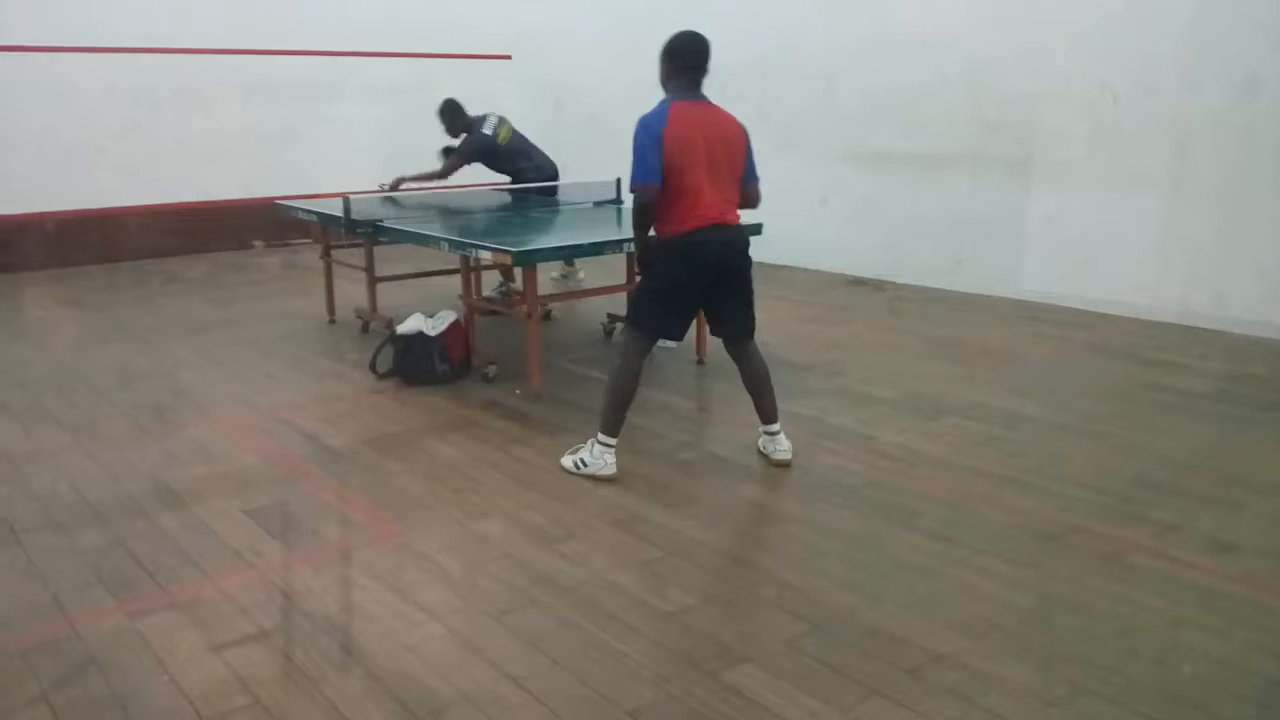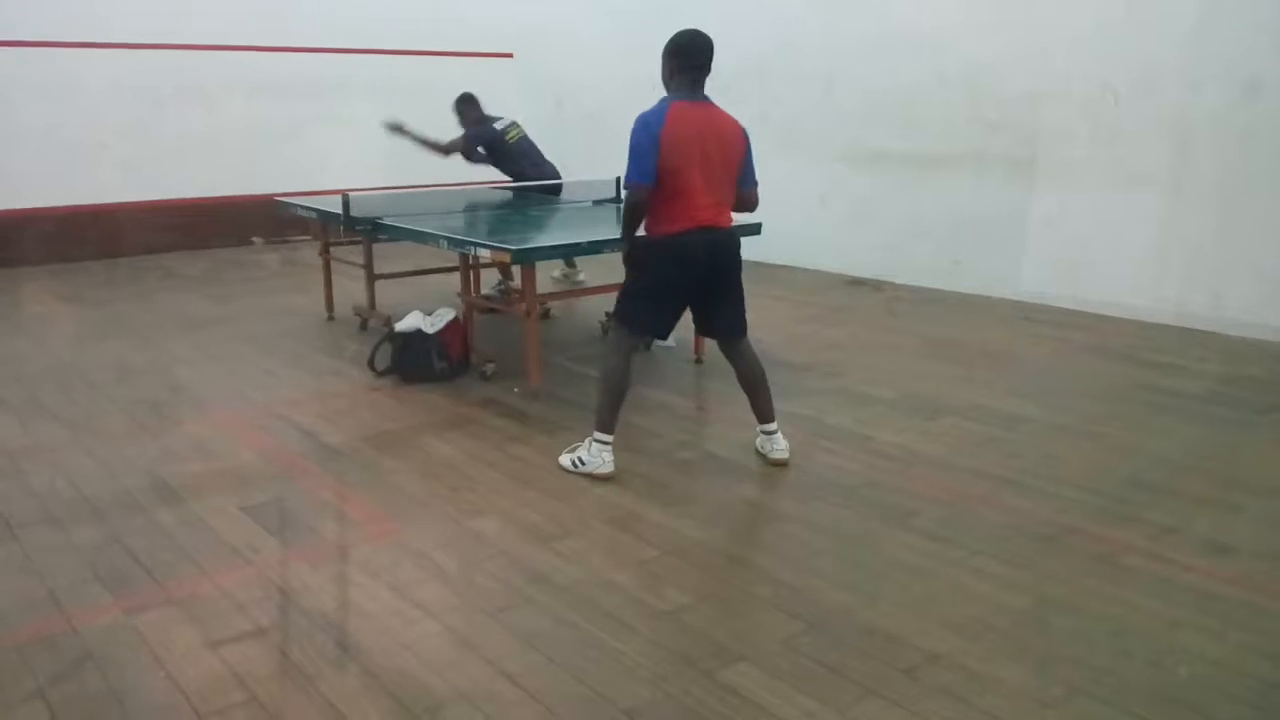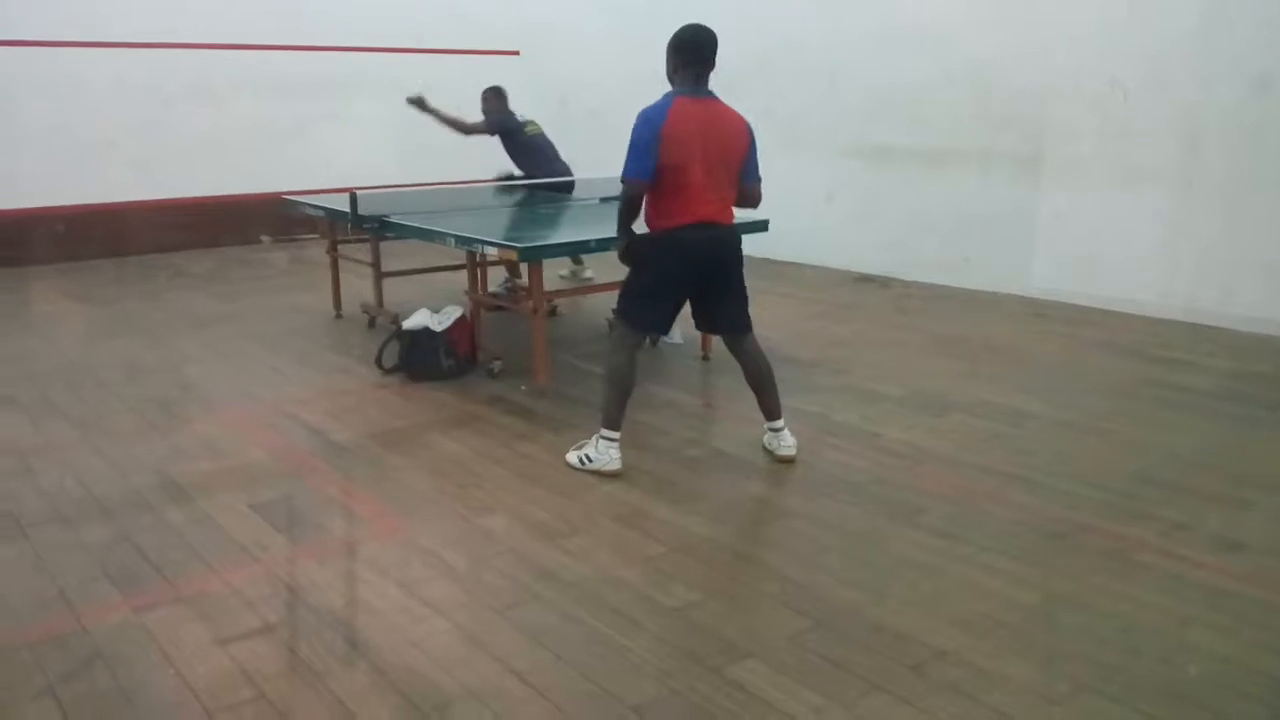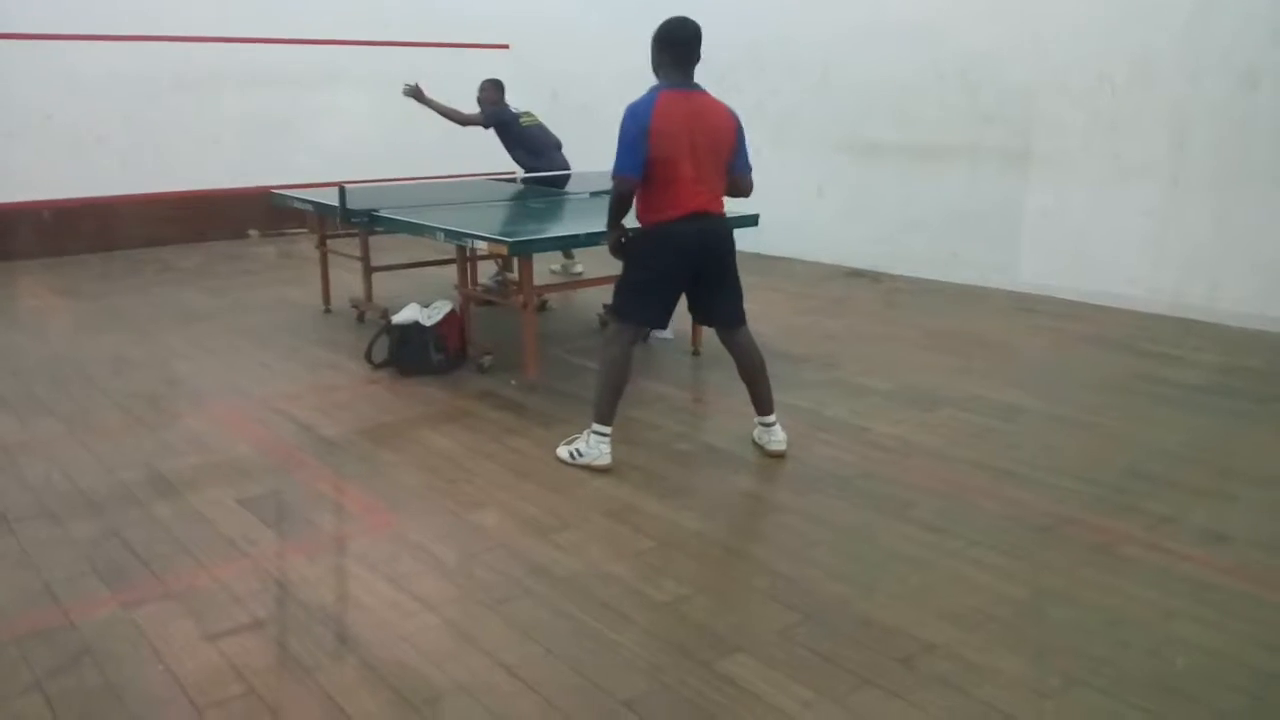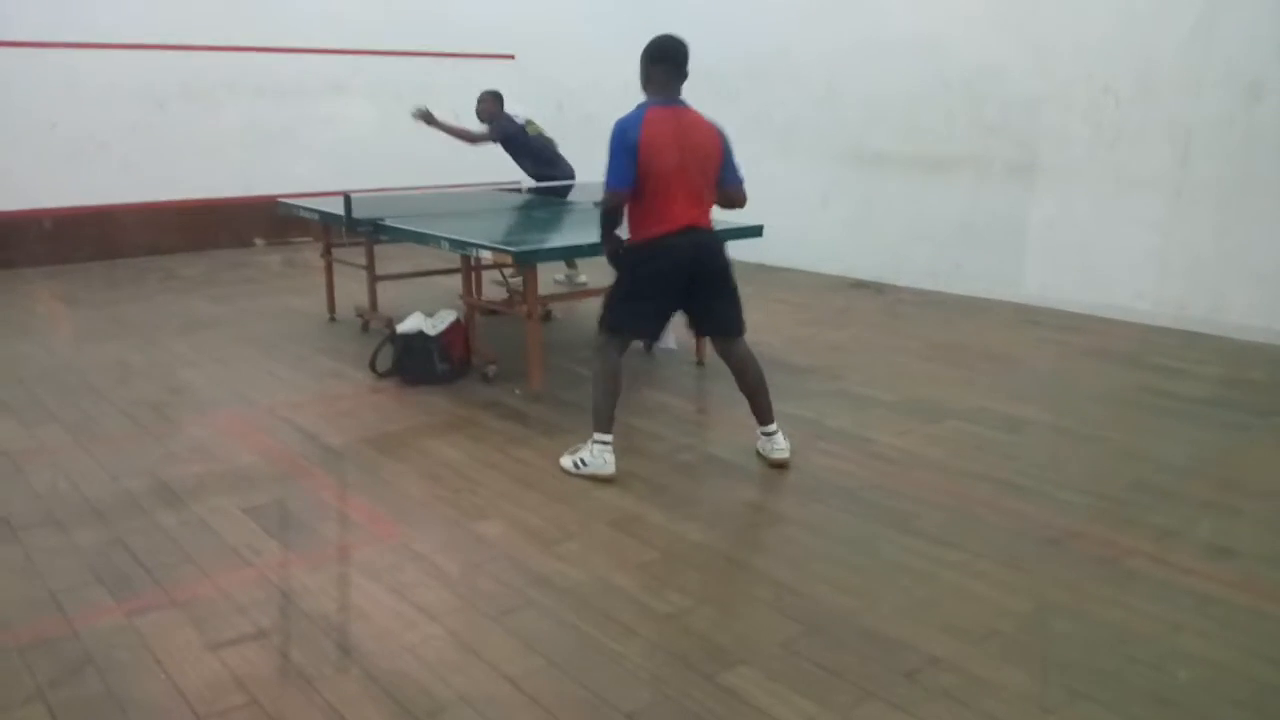
dt=0.2s
person 1, frame 1
left shoulder: (654, 123)
right shoulder: (733, 125)
left elbow: (647, 196)
right elbow: (751, 197)
left wrist: (641, 240)
left hip: (682, 247)
right hip: (731, 242)
left knee: (633, 345)
right knee: (742, 344)
left ankle: (603, 450)
right ankle: (775, 437)
person 1, frame 2
left shoulder: (653, 122)
right shoulder: (734, 128)
left elbow: (638, 196)
right elbow: (748, 201)
left wrist: (628, 239)
left hip: (671, 248)
right hip: (721, 245)
left knee: (621, 342)
right knee: (735, 343)
left ankle: (600, 448)
right ankle: (772, 436)
person 1, frame 3
left shoulder: (655, 118)
right shoulder: (738, 124)
left elbow: (634, 190)
right elbow: (751, 197)
left wrist: (624, 235)
left hip: (670, 244)
right hip: (722, 242)
left knee: (625, 339)
right knee: (741, 339)
left ankle: (607, 445)
right ankle: (779, 432)
person 1, frame 4
left shoulder: (642, 112)
right shoulder: (725, 115)
left elbow: (625, 185)
right elbow: (742, 186)
left wrist: (614, 228)
left hip: (663, 237)
right hip: (714, 233)
left knee: (621, 334)
right knee: (735, 332)
left ankle: (598, 440)
right ankle: (770, 427)
person 1, frame 5
left shoulder: (630, 127)
right shoulder: (710, 132)
left elbow: (615, 199)
right elbow: (735, 199)
left wrist: (608, 238)
left hip: (654, 251)
right hip: (703, 247)
left knee: (609, 343)
right knee: (732, 344)
left ankle: (600, 449)
right ankle: (772, 436)
person 2, frame 1
left shoulder: (474, 141)
right shoulder: (490, 118)
left elbow: (443, 173)
left wrist: (405, 179)
right wrist: (460, 155)
left hip: (532, 178)
right hip: (548, 170)
left ankle: (509, 285)
right ankle: (570, 268)
person 2, frame 2
left shoulder: (482, 131)
right shoulder: (505, 122)
left elbow: (445, 149)
left wrist: (407, 132)
right wrist: (483, 157)
left hip: (534, 184)
right hip: (551, 178)
left ankle: (508, 284)
right ankle: (572, 270)
person 2, frame 3
left shoulder: (504, 120)
right shoulder: (524, 123)
left elbow: (466, 129)
left wrist: (429, 108)
right wrist: (522, 177)
left hip: (547, 182)
right hip: (564, 178)
left ankle: (515, 281)
right ankle: (580, 268)
person 2, frame 4
left shoulder: (499, 113)
right shoulder: (523, 115)
left elbow: (463, 119)
right elbow: (556, 143)
left wrist: (425, 100)
left hip: (544, 173)
right hip: (560, 169)
left ankle: (505, 274)
right ankle: (570, 262)
person 2, frame 5
left shoulder: (506, 125)
right shoulder: (518, 123)
left elbow: (474, 138)
right elbow: (549, 144)
left wrist: (435, 123)
left hip: (554, 179)
right hip: (564, 176)
left ankle: (522, 275)
right ankle: (573, 271)
